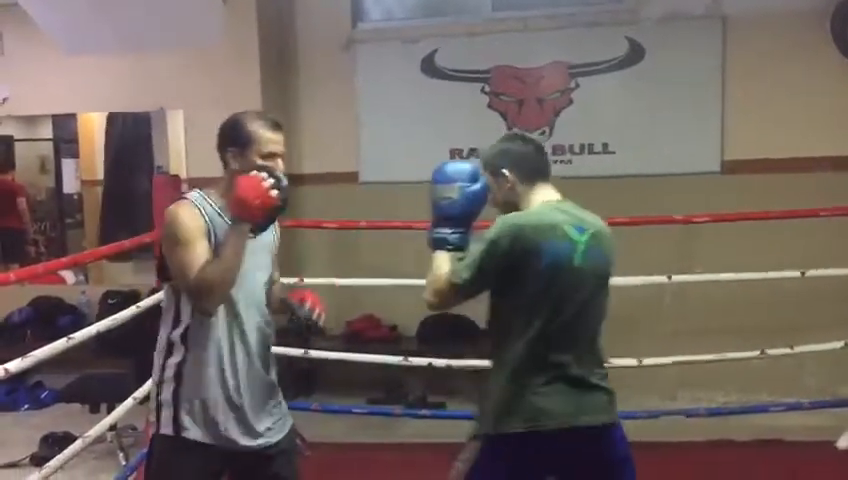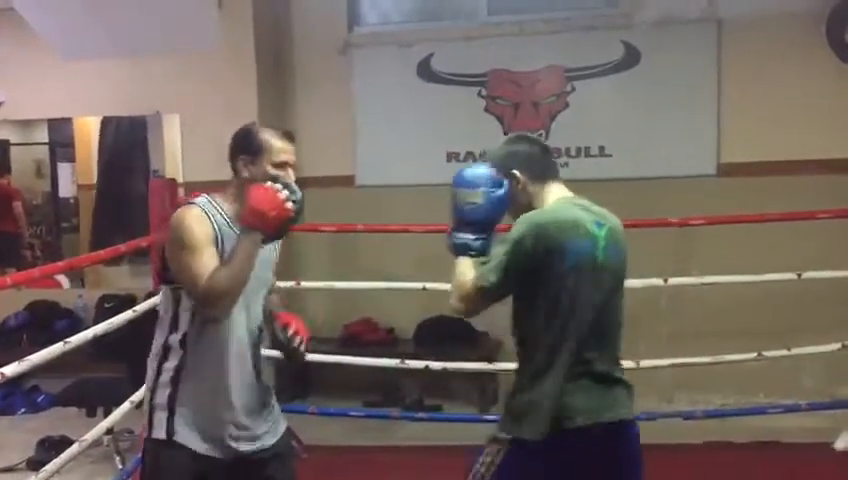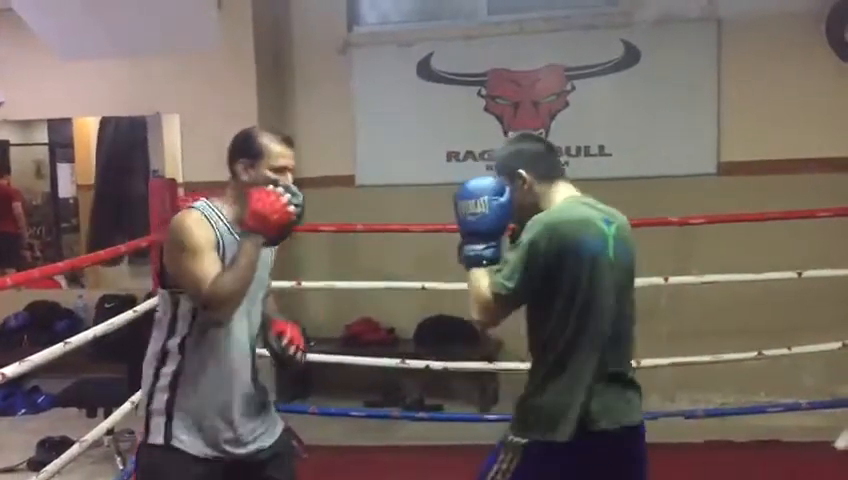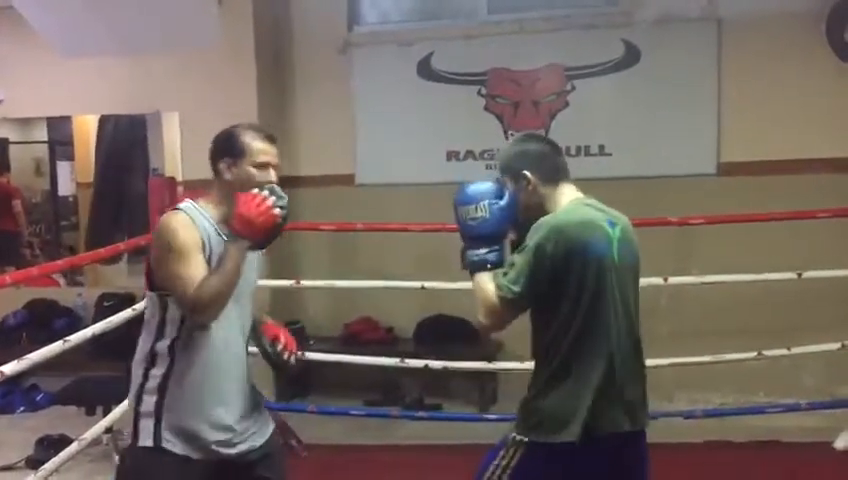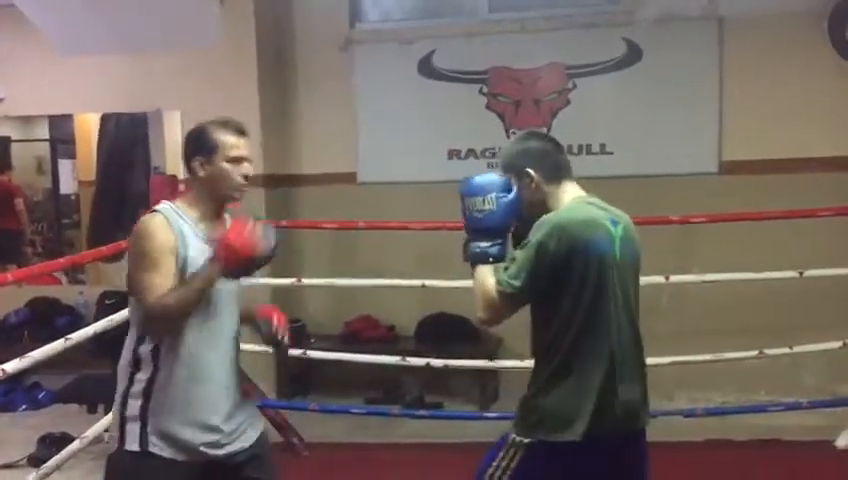
dt=0.1s
person 1, frame 1
left shoulder: (266, 219)
right shoulder: (187, 214)
right elbow: (207, 296)
left wrist: (293, 300)
right wrist: (242, 225)
left hip: (259, 403)
right hip: (193, 406)
person 1, frame 2
left shoulder: (267, 226)
right shoulder: (193, 221)
right elbow: (215, 303)
left wrist: (280, 318)
right wrist: (254, 233)
left hip: (250, 407)
right hip: (187, 414)
person 1, frame 3
left shoulder: (266, 229)
right shoulder: (192, 225)
right elbow: (217, 306)
left wrist: (276, 326)
right wrist: (255, 236)
left hip: (247, 410)
right hip: (184, 417)
person 1, frame 4
left shoulder: (249, 227)
right shoulder: (180, 226)
right elbow: (203, 305)
left wrist: (265, 326)
right wrist: (244, 239)
right hip: (173, 420)
person 1, frame 5
left shoulder: (231, 227)
right shoulder: (158, 228)
right elbow: (157, 316)
left wrist: (256, 315)
right wrist: (218, 263)
right hip: (158, 423)
person 2, frame 1
left shoulder: (515, 230)
right shoulder: (599, 231)
left elbow: (437, 295)
left wrist: (447, 229)
left hip: (523, 419)
right hip: (593, 413)
person 2, frame 2
left shoulder: (537, 227)
right shoulder: (609, 224)
left elbow: (464, 302)
left wrist: (468, 233)
left hip: (548, 417)
right hip: (611, 413)
person 2, frame 3
left shoulder: (548, 228)
right shoulder: (616, 223)
left elbow: (485, 313)
left wrist: (477, 246)
left hip: (560, 420)
right hip: (621, 415)
person 2, frame 4
left shoulder: (554, 230)
right shoulder: (618, 225)
left elbow: (491, 316)
left wrist: (480, 249)
right wrist: (526, 235)
left hip: (562, 422)
right hip: (624, 417)
person 2, frame 5
left shoulder: (556, 228)
right shoulder: (620, 223)
left elbow: (490, 310)
left wrist: (483, 241)
right wrist: (528, 233)
left hip: (563, 421)
right hip: (625, 415)
